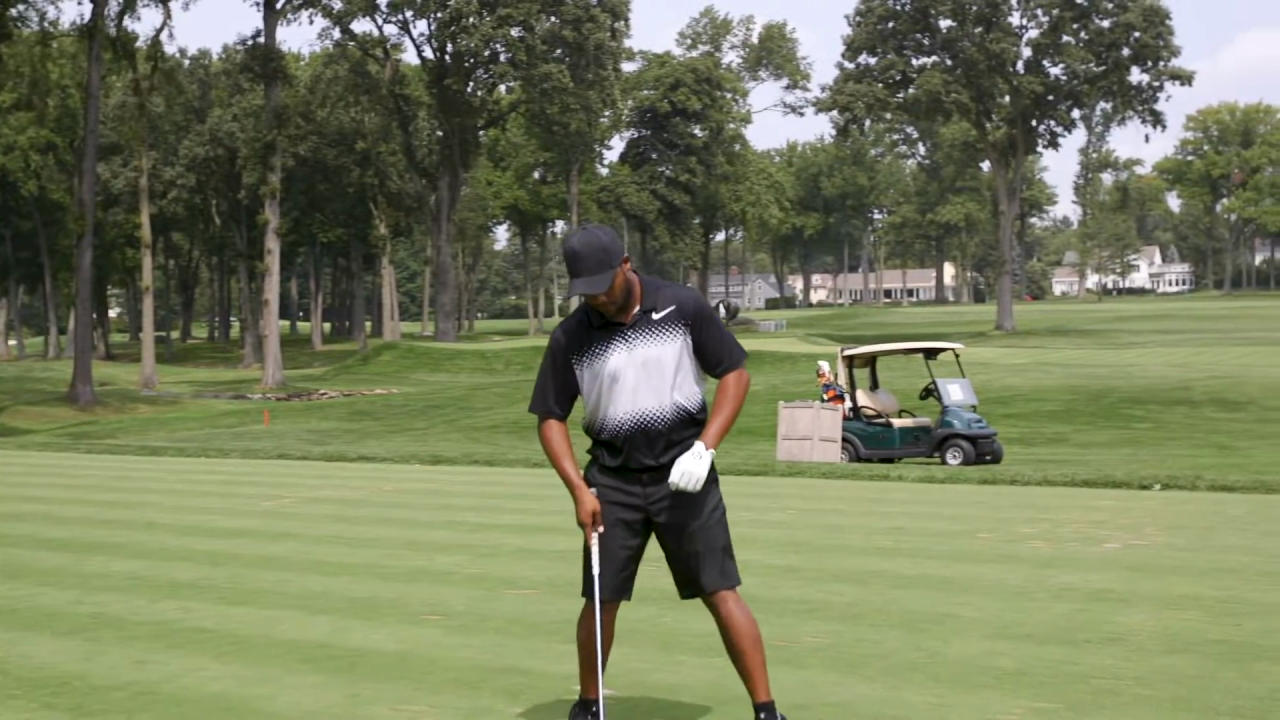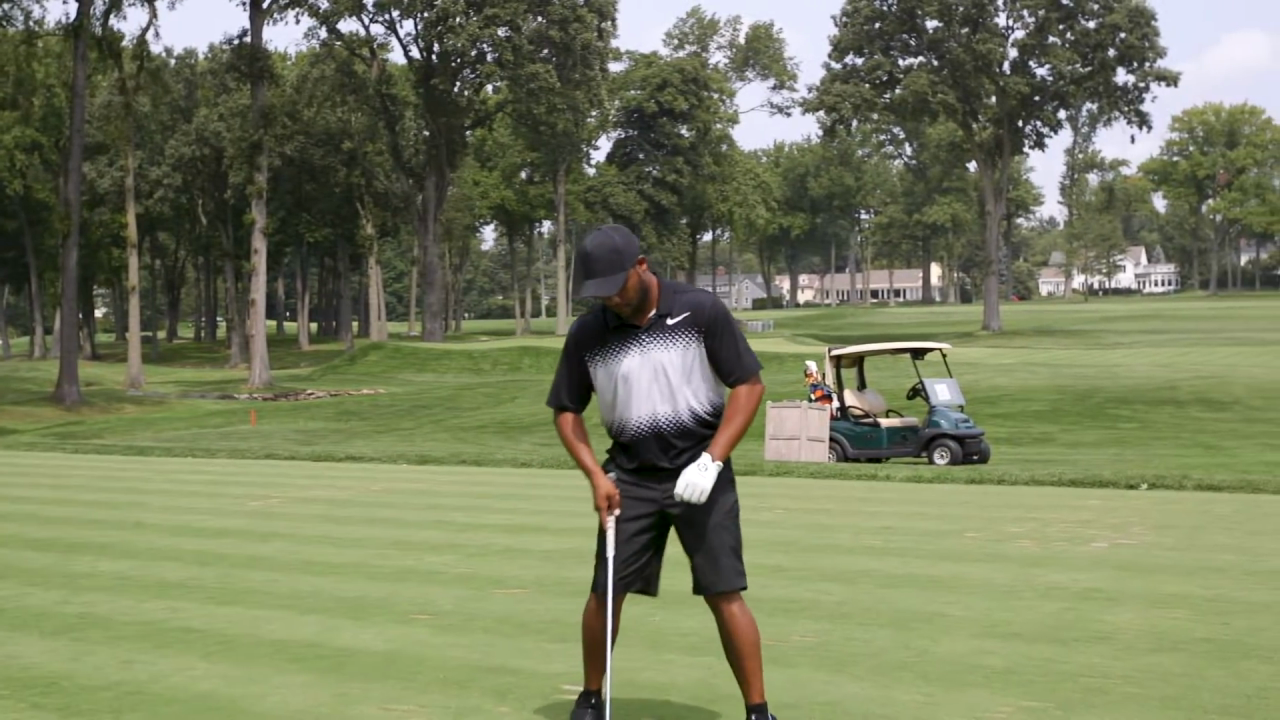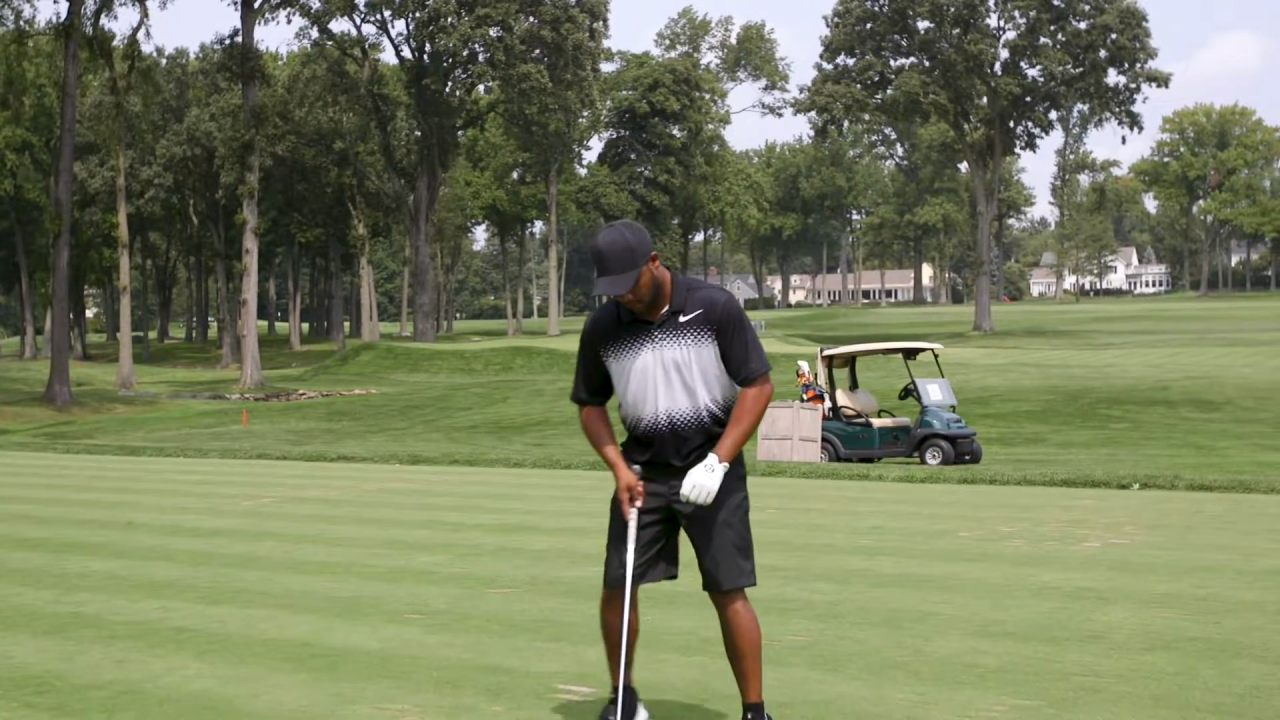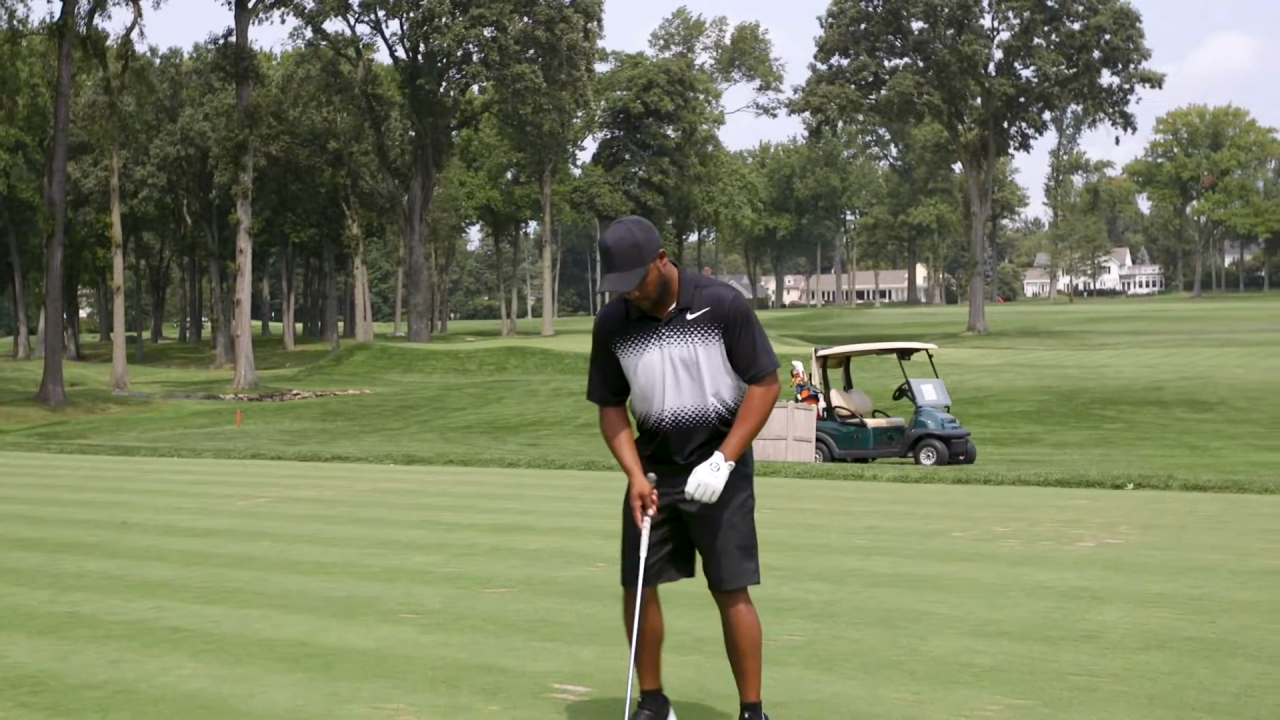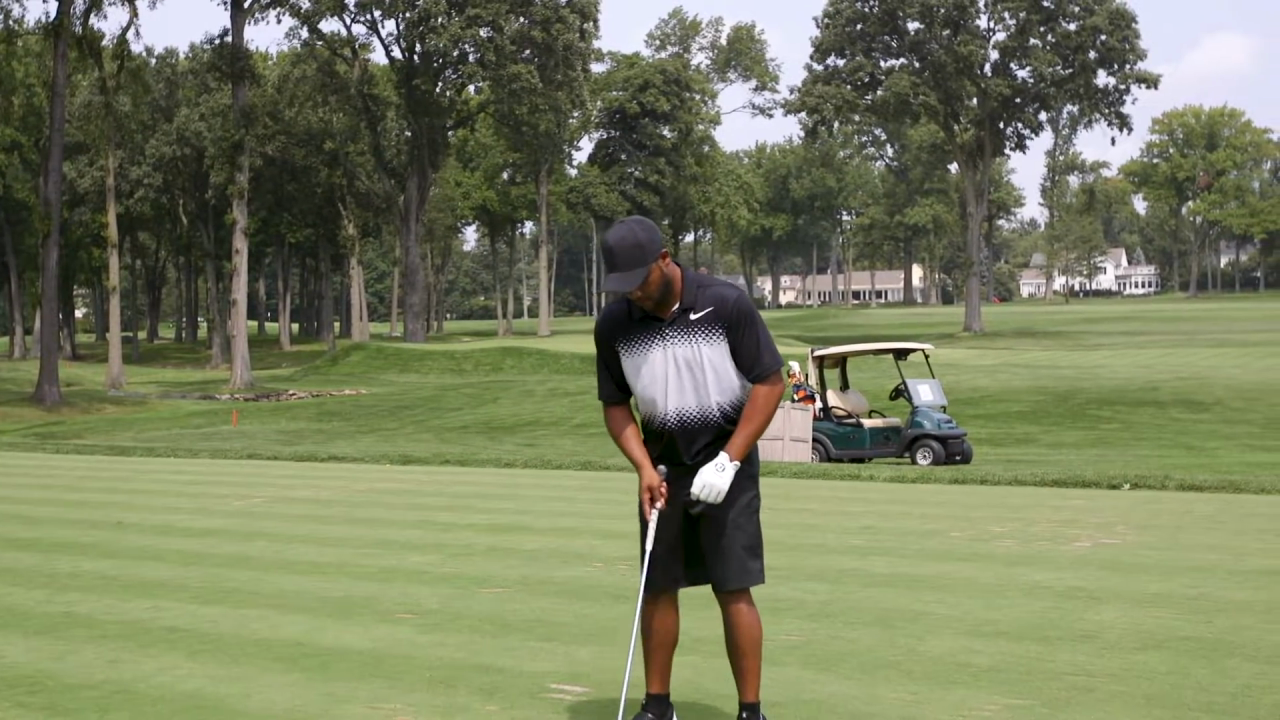
dt=0.2s
person 1, frame 1
left shoulder: (684, 306)
right shoulder: (570, 337)
left elbow: (734, 373)
right elbow: (551, 418)
left wrist: (704, 448)
right wrist: (579, 489)
left hip: (683, 473)
right hip: (614, 479)
left knee: (720, 591)
right knee: (603, 599)
person 1, frame 2
left shoulder: (702, 311)
right shoulder: (587, 333)
left elbow: (749, 385)
right elbow: (566, 411)
left wrist: (711, 460)
right wrist: (596, 475)
left hip: (698, 474)
right hip: (630, 476)
left knee: (724, 594)
right knee: (605, 593)
person 1, frame 3
left shoulder: (716, 307)
right shoulder: (602, 327)
left elbow: (758, 386)
right elbow: (590, 404)
left wrist: (717, 462)
right wrist: (619, 469)
left hip: (711, 468)
right hip: (644, 469)
left knee: (728, 591)
right knee: (617, 586)
person 1, frame 4
left shoulder: (724, 305)
right shoulder: (612, 323)
left elbow: (765, 384)
right elbow: (610, 406)
left wrist: (722, 461)
right wrist: (635, 475)
left hip: (718, 466)
right hip: (654, 468)
left knee: (731, 591)
right knee: (637, 585)
person 1, frame 5
left shoulder: (727, 304)
right shoulder: (613, 323)
left elbow: (770, 382)
right elbow: (615, 405)
left wrist: (728, 460)
right wrist: (645, 469)
left hip: (725, 465)
right hip: (663, 468)
left knee: (733, 591)
right knee: (658, 590)
